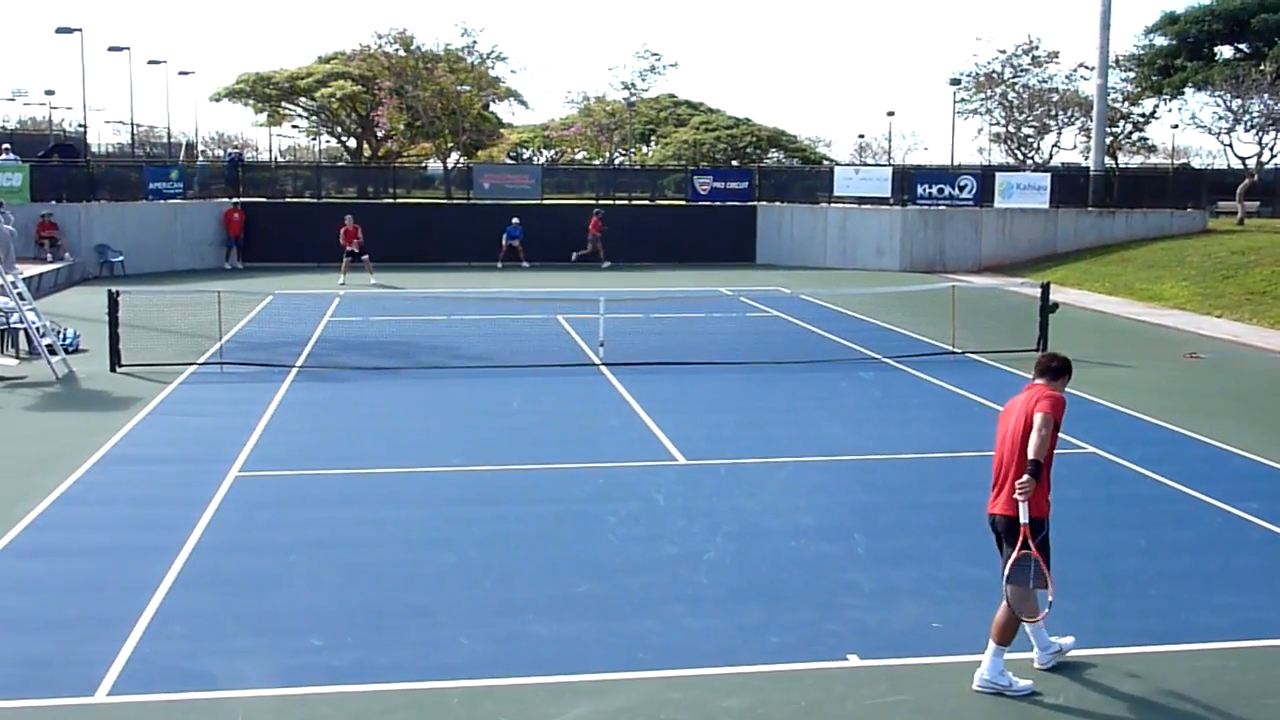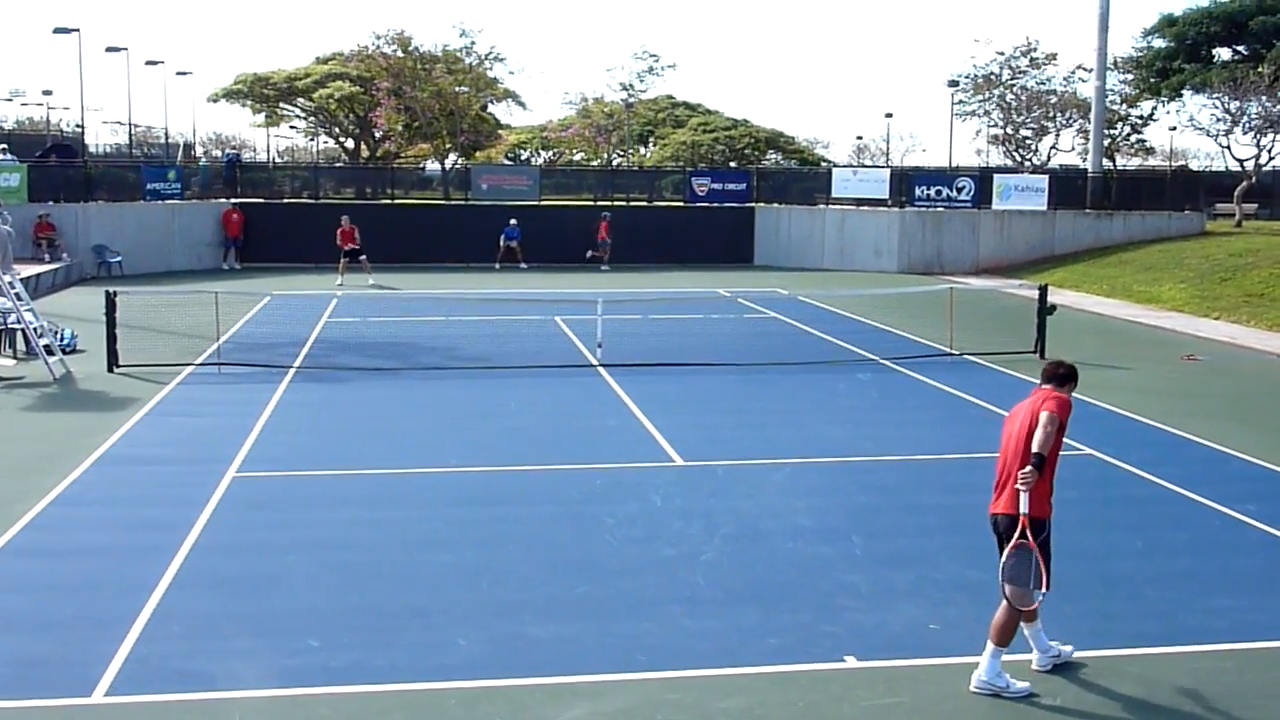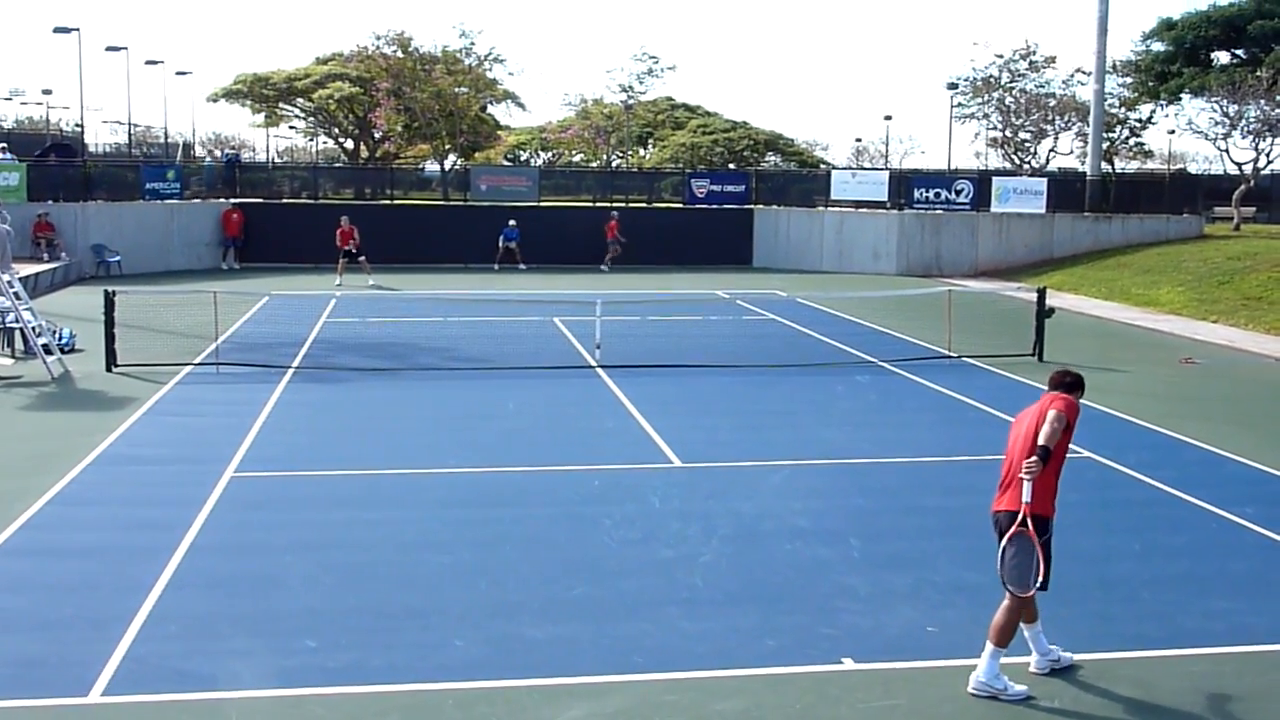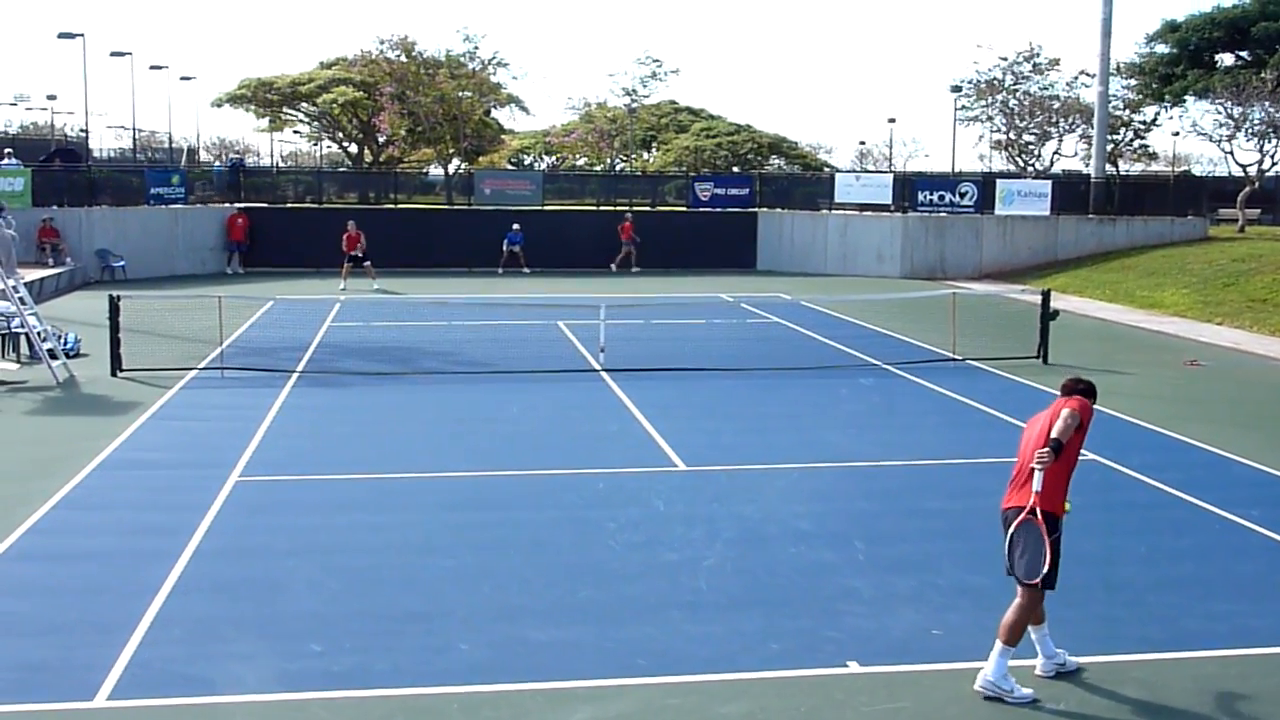
dt=0.1s
person 1, frame 1
left shoulder: (1013, 403)
right shoulder: (1052, 398)
right elbow: (1040, 432)
right wrist: (1034, 472)
left hip: (999, 507)
right hip: (1025, 509)
left ankle: (1045, 648)
right ankle: (989, 673)
person 1, frame 2
left shoulder: (1019, 408)
right shoulder: (1058, 400)
right elbow: (1046, 428)
right wrist: (1037, 465)
left hip: (1000, 508)
right hip: (1027, 512)
left ankle: (1044, 651)
right ankle: (987, 674)
person 1, frame 3
left shoulder: (1027, 412)
right shoulder: (1066, 403)
right elbow: (1053, 426)
right wrist: (1044, 455)
left hip: (1003, 508)
right hip: (1031, 511)
right knee: (1018, 596)
left ankle: (1043, 654)
right ankle: (986, 675)
person 1, frame 4
left shoulder: (1040, 417)
right shoulder: (1081, 404)
right elbow: (1067, 421)
right wrist: (1055, 445)
left hip: (1011, 505)
right hip: (1039, 509)
left knee: (1032, 590)
right knee: (1030, 596)
left ankle: (1049, 657)
right ankle: (994, 674)
